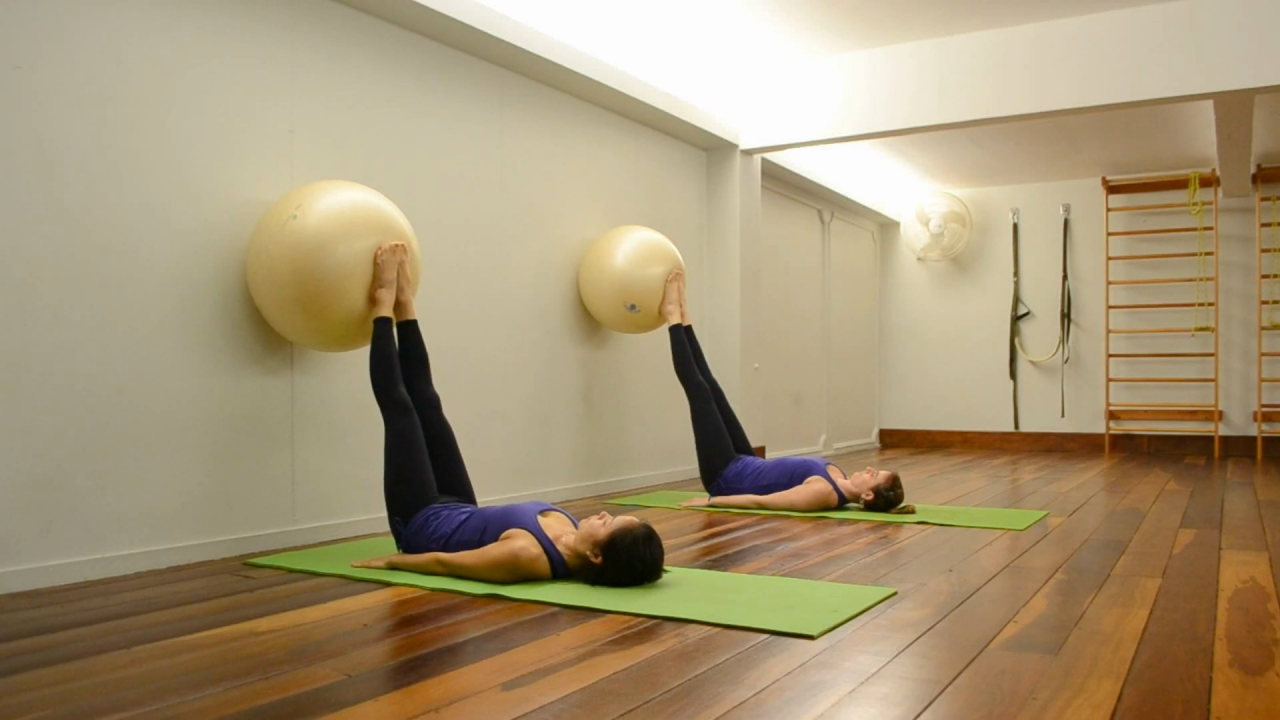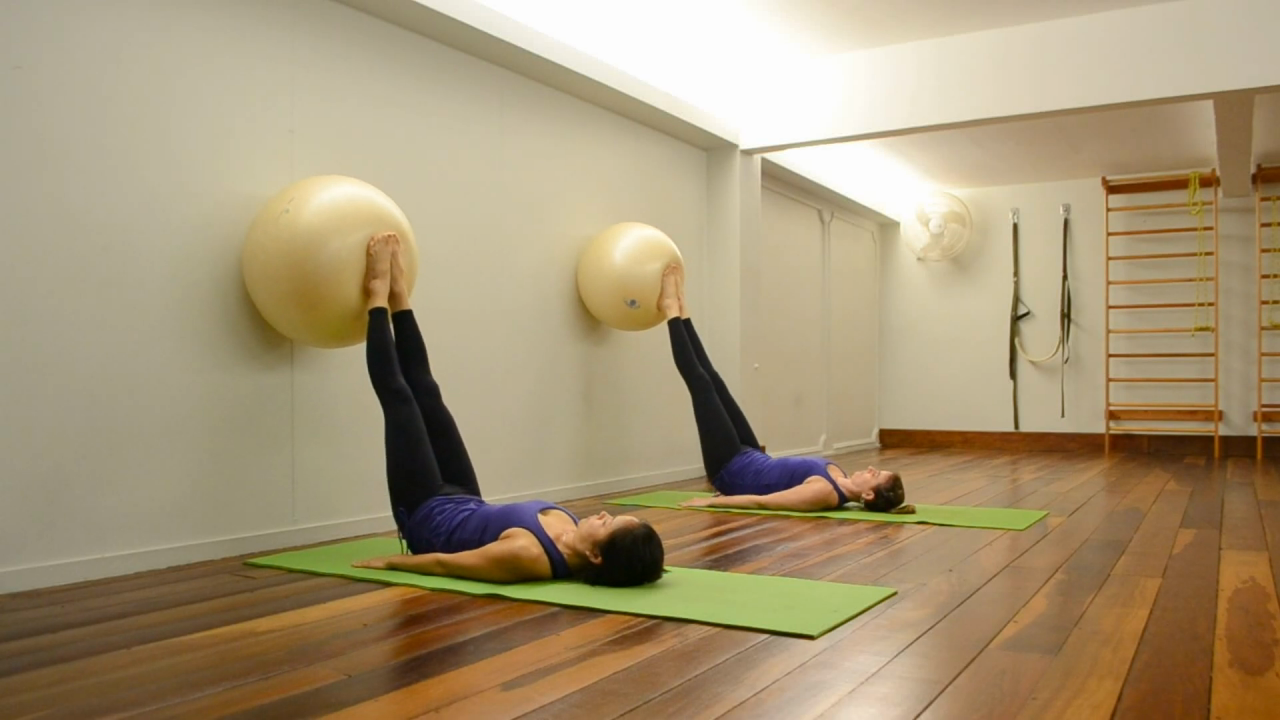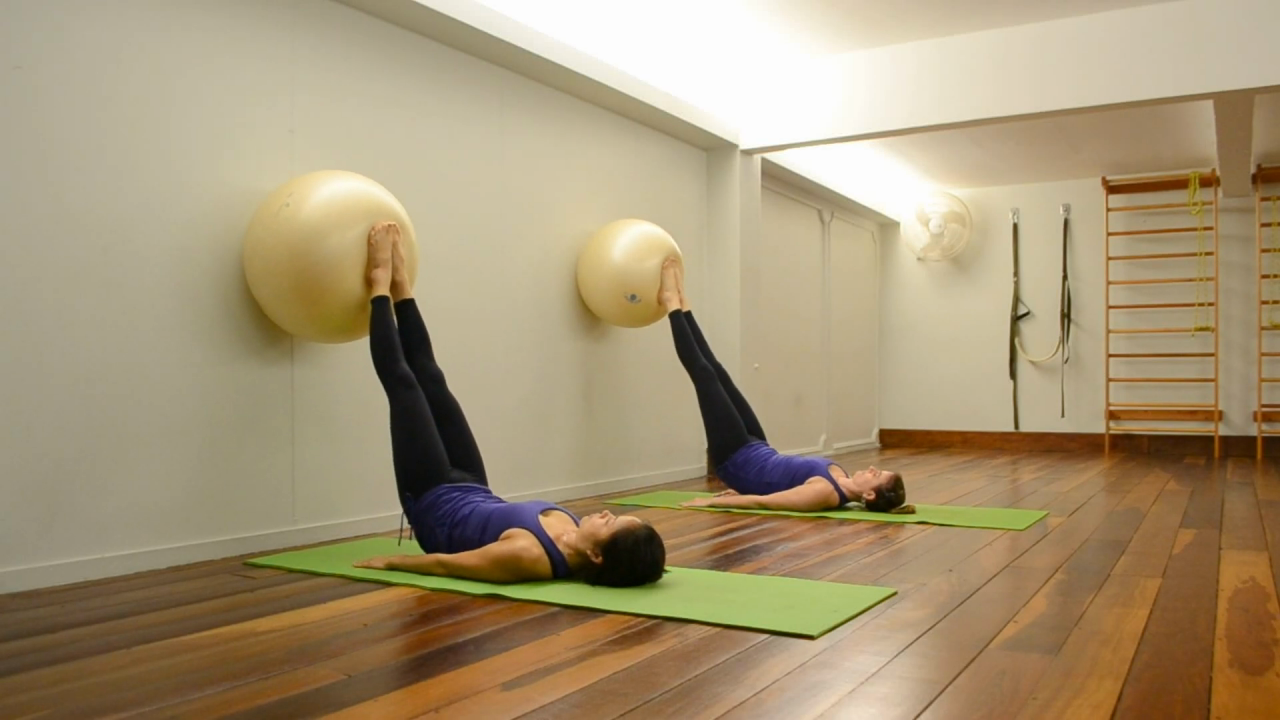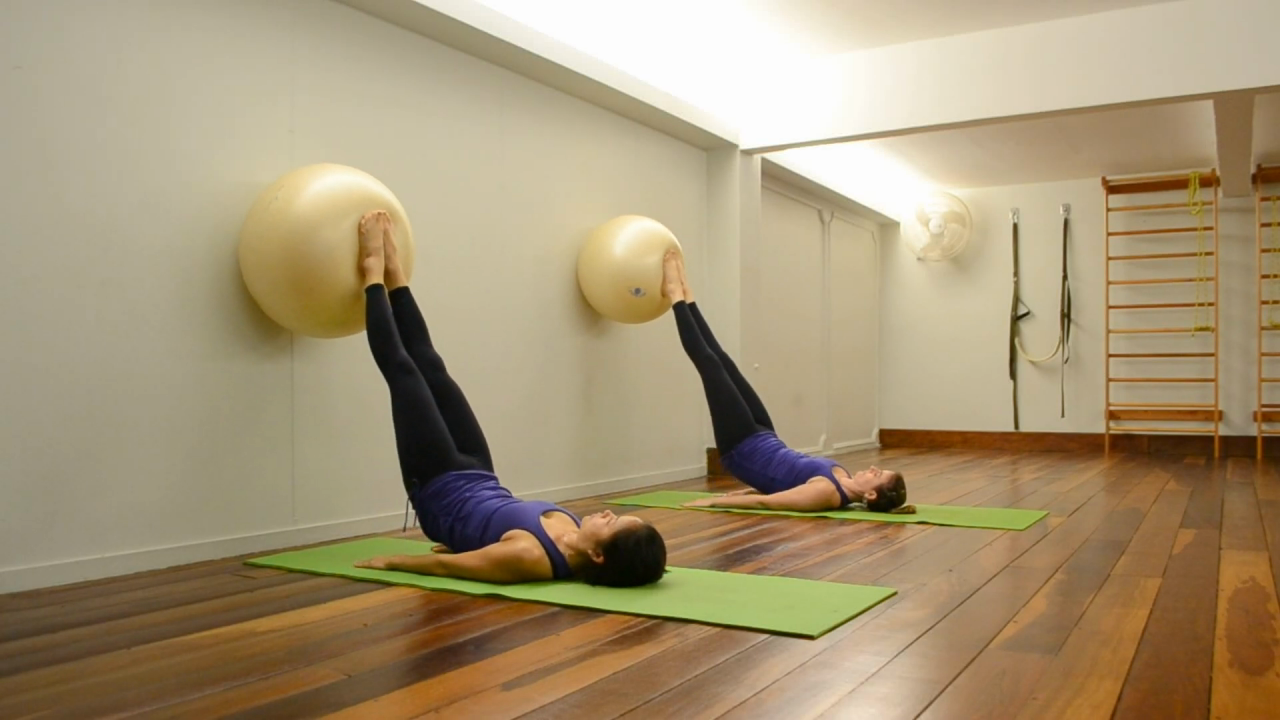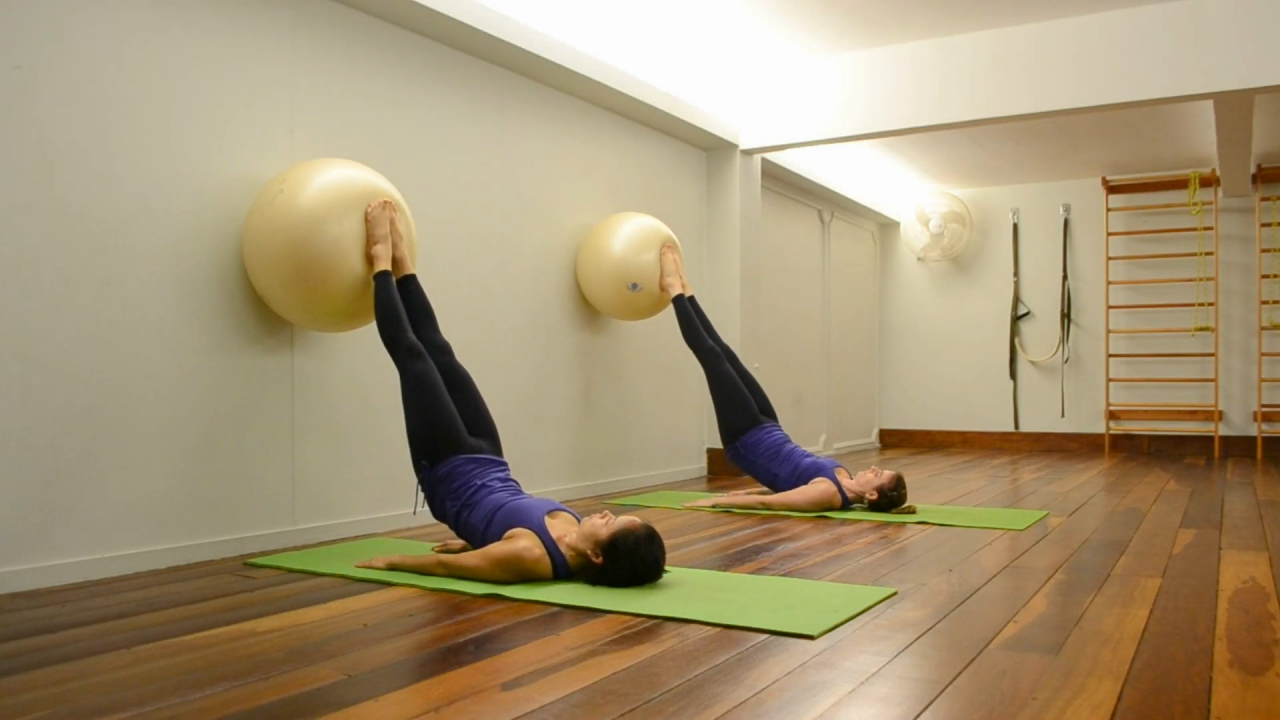
dt=1s
person 1, frame 1
left shoulder: (528, 556)
right shoulder: (574, 540)
left elbow: (442, 562)
left hip: (421, 524)
right hip: (456, 513)
left knee: (399, 407)
left ankle: (385, 303)
right ankle: (401, 304)
person 1, frame 2
left shoulder: (528, 556)
right shoulder: (573, 539)
left elbow: (442, 564)
left hip: (427, 516)
right hip: (463, 506)
left knee: (398, 396)
right knee: (424, 393)
left ankle: (379, 294)
right ankle: (395, 294)
person 1, frame 3
left shoulder: (529, 557)
right shoulder: (574, 540)
left elbow: (443, 565)
left hip: (435, 505)
right hip: (471, 497)
left knee: (402, 383)
right knee: (430, 381)
left ankle: (382, 283)
right ankle: (398, 284)
person 1, frame 4
left shoulder: (530, 558)
right shoulder: (573, 538)
left elbow: (443, 565)
left hip: (442, 493)
right hip: (477, 483)
left knee: (403, 371)
right knee: (430, 368)
left ankle: (374, 272)
right ankle: (390, 272)
person 1, frame 5
left shoulder: (531, 558)
right shoulder: (575, 539)
left elbow: (444, 567)
left hip: (451, 474)
right hip: (483, 467)
left knee: (412, 355)
right knee: (438, 355)
left ankle: (382, 261)
right ankle: (397, 259)
person 2, frame 1
left shoulder: (825, 493)
right shoulder: (837, 479)
left elbow: (760, 502)
left wrist: (710, 501)
left hip: (726, 477)
right hip: (741, 466)
left knee: (699, 390)
right knee: (711, 390)
left ankle: (674, 317)
person 2, frame 2
left shoulder: (825, 493)
right shoulder: (838, 479)
left elbow: (761, 502)
left wrist: (711, 501)
left hip: (732, 470)
right hip: (749, 461)
left knee: (700, 382)
right knee: (713, 383)
left ankle: (672, 311)
right ankle: (679, 310)
person 2, frame 3
left shoulder: (827, 494)
right shoulder: (840, 479)
left elbow: (762, 503)
left wrist: (710, 501)
left hip: (737, 461)
right hip: (755, 453)
left knee: (704, 373)
right knee: (717, 374)
left ankle: (672, 303)
right ankle: (680, 303)
person 2, frame 4
left shoulder: (828, 493)
right shoulder: (843, 481)
left elbow: (764, 502)
left hip: (743, 449)
right hip: (761, 443)
left knee: (710, 363)
right knee: (721, 362)
left ankle: (676, 295)
right ankle: (684, 297)
person 2, frame 5
left shoulder: (830, 495)
right shoulder: (844, 482)
left elbow: (766, 503)
left hip: (747, 440)
right hip: (764, 433)
left knee: (712, 356)
right knee: (724, 356)
left ankle: (675, 290)
right ankle: (683, 290)
